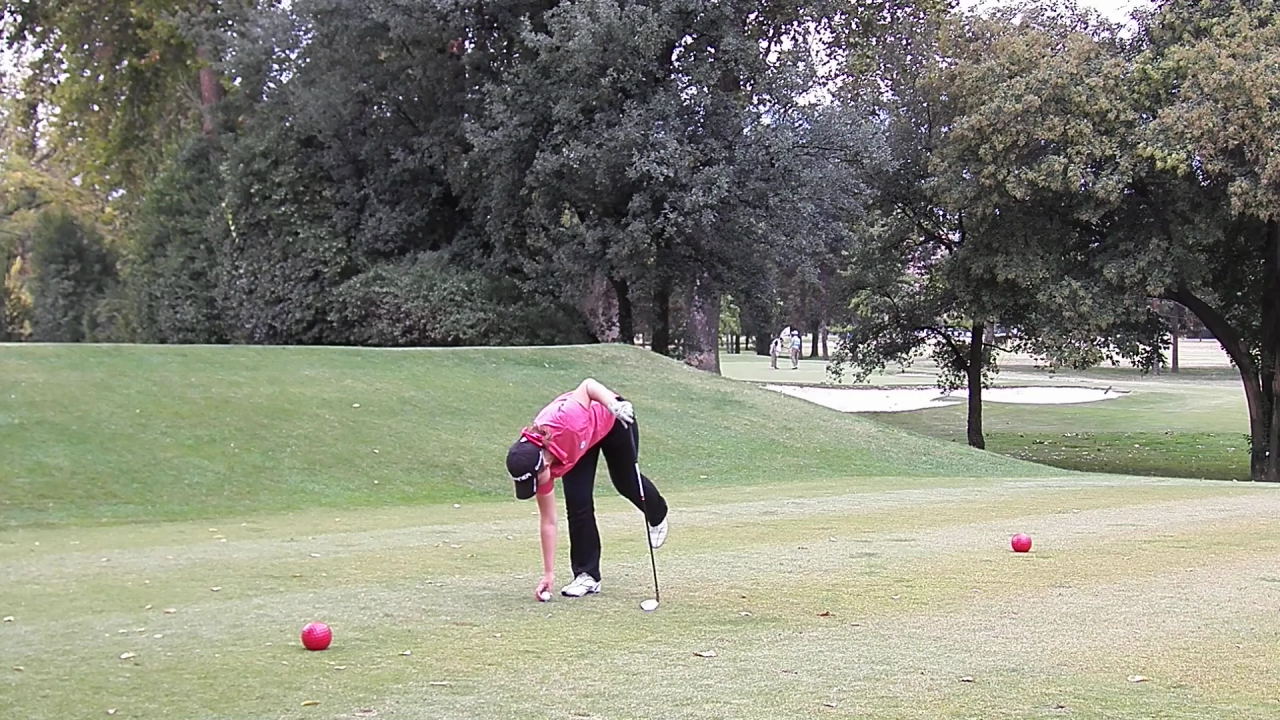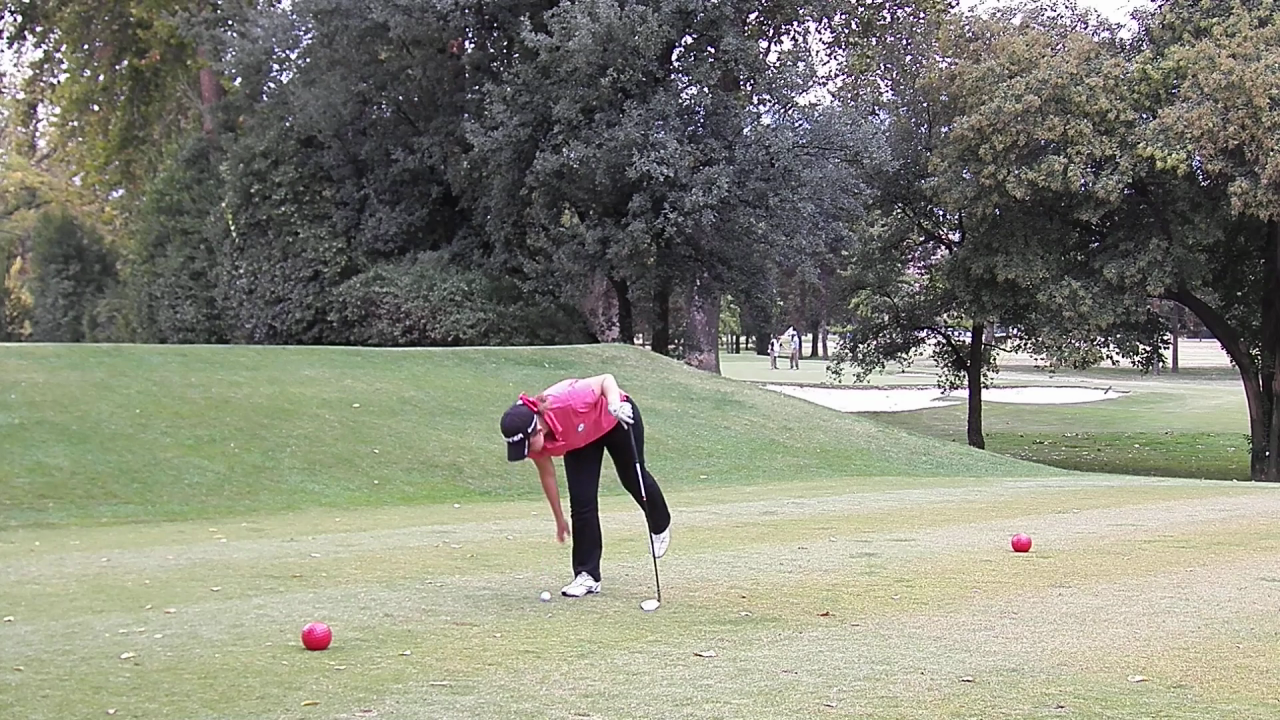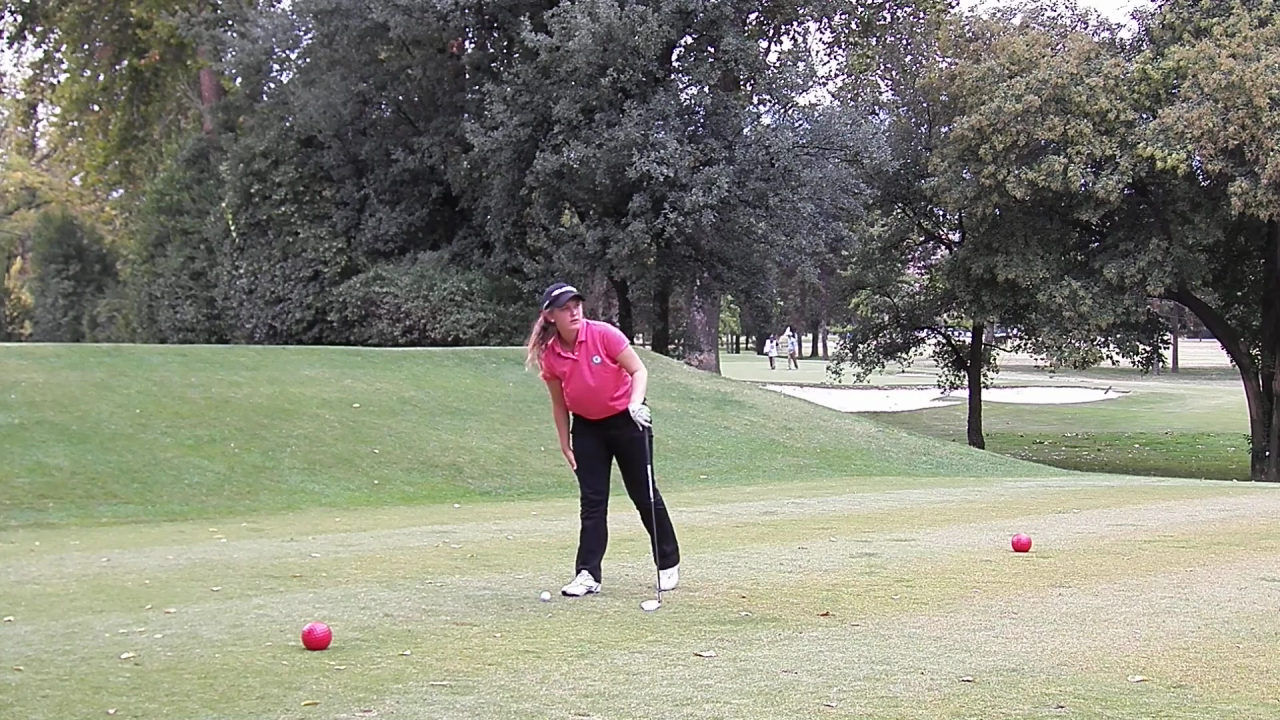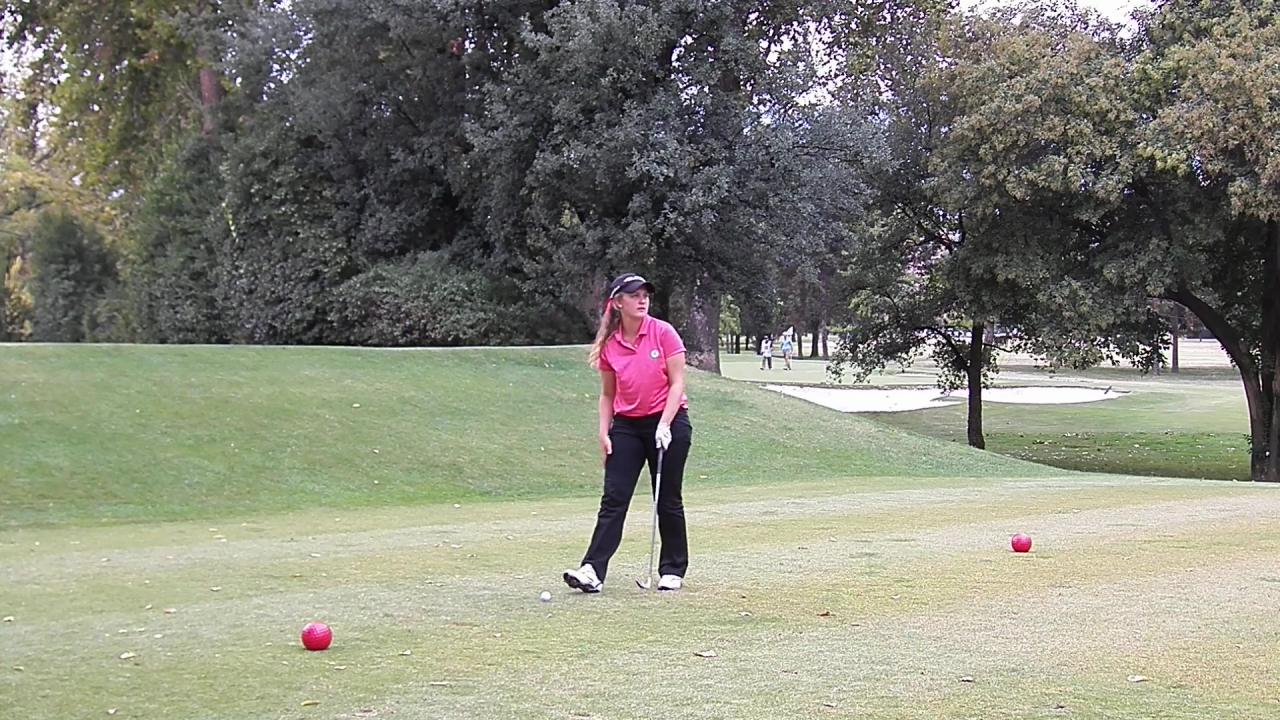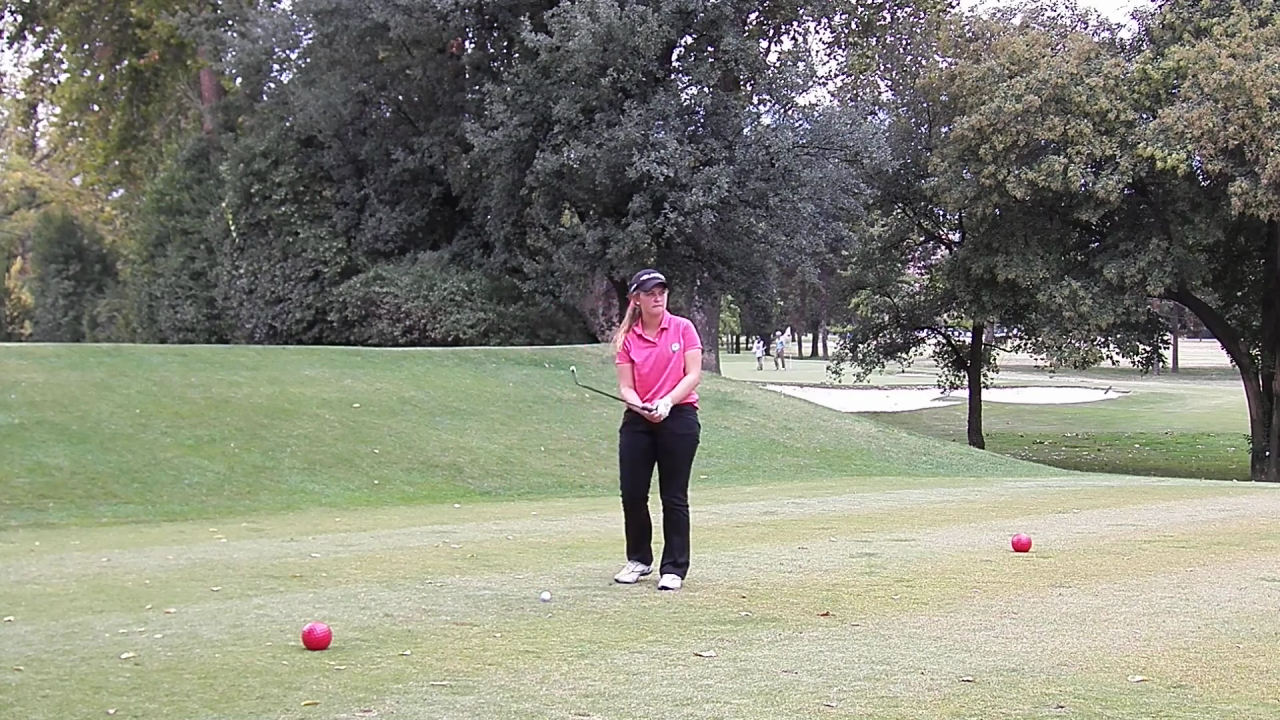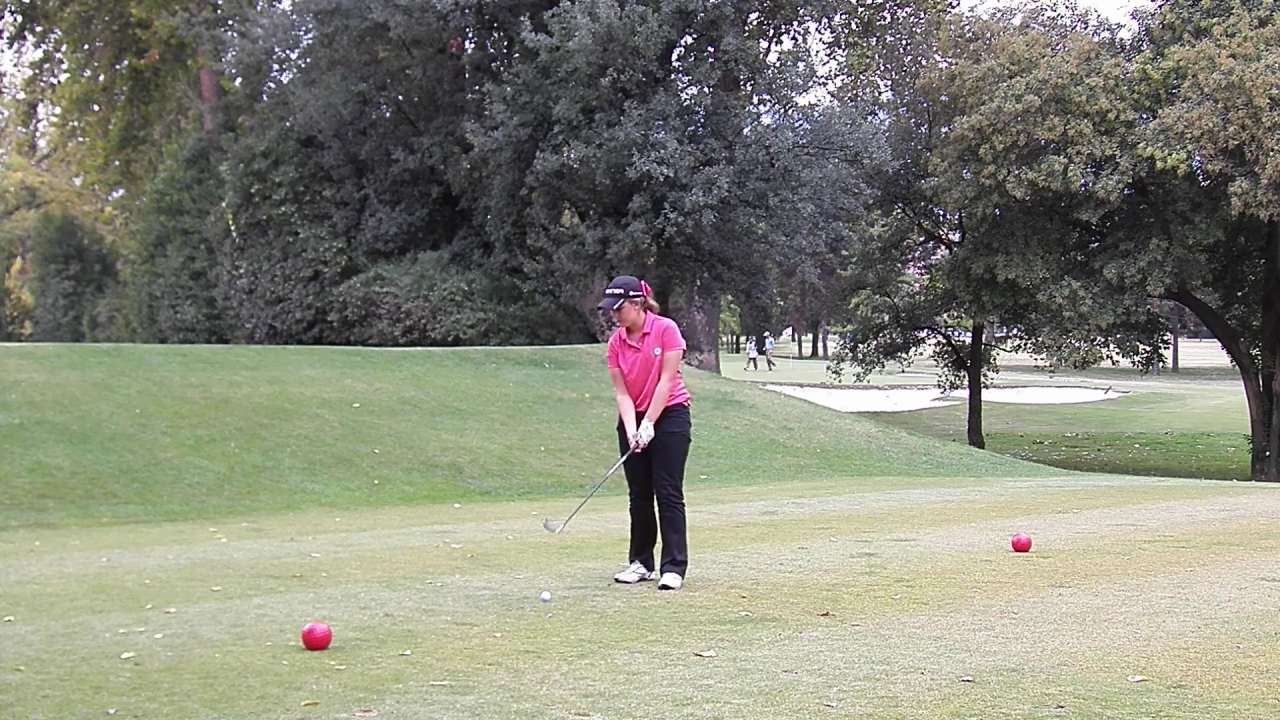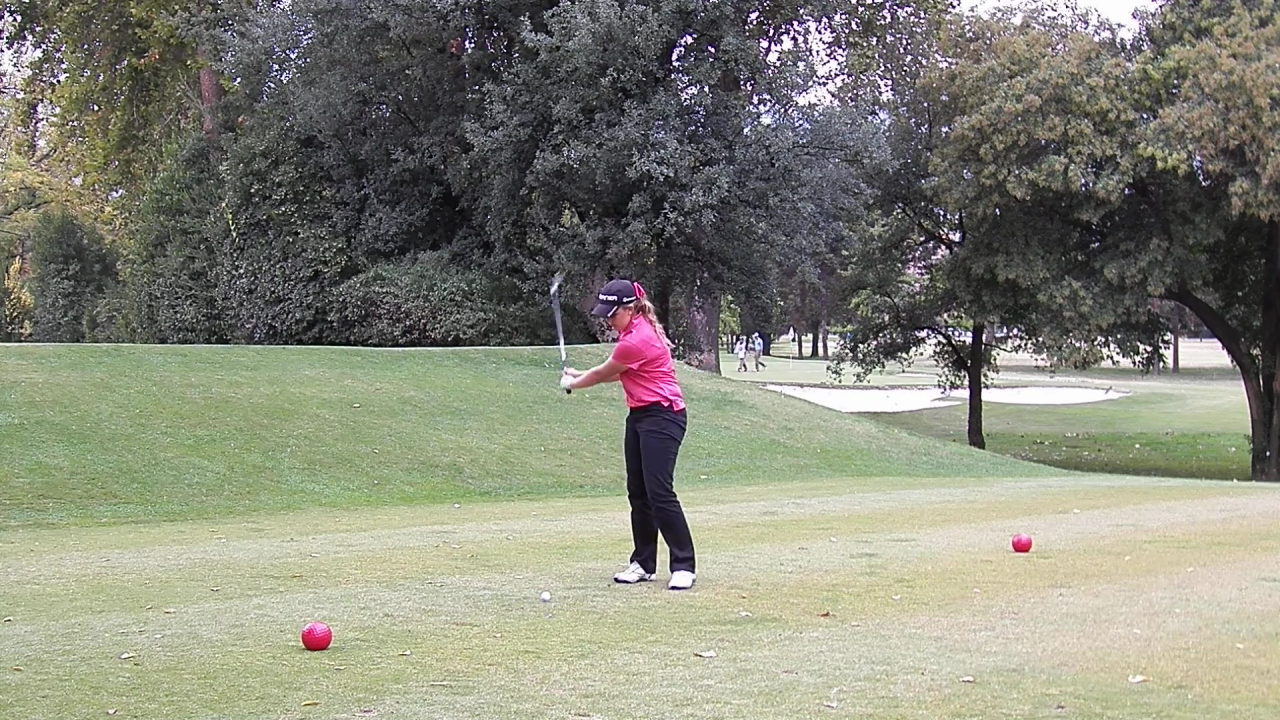
dt=0.5s
person 1, frame 1
left shoulder: (564, 423)
right shoulder: (536, 465)
left elbow: (587, 385)
right elbow: (548, 522)
left wrist: (614, 404)
right wrist: (548, 573)
left hip: (614, 422)
right hip: (578, 443)
left knee: (627, 482)
right knee: (577, 505)
left ankle: (657, 515)
right ankle: (586, 574)
person 1, frame 2
left shoulder: (568, 402)
right shoulder: (535, 440)
left elbow: (606, 379)
right elbow: (547, 477)
left wrist: (615, 405)
right wrist: (559, 520)
left hip: (618, 421)
left knee: (634, 479)
right knee: (582, 501)
left ankle: (660, 526)
right ankle: (587, 574)
person 1, frame 3
left shoulder: (603, 334)
right shoulder: (548, 356)
left elbow: (639, 370)
right elbow: (560, 404)
left wrist: (636, 403)
right wrist: (566, 447)
left hip: (627, 419)
right hip: (588, 428)
left knee: (643, 494)
right knee: (592, 501)
left ankle: (668, 562)
right ankle: (588, 574)
person 1, frame 4
left shoulder: (663, 332)
right shoulder: (607, 344)
left elbow: (678, 383)
right elbow: (607, 394)
left wrist: (664, 425)
right wrist: (603, 432)
left hip: (667, 425)
right hip: (626, 426)
left knee: (668, 500)
right knee: (613, 498)
left ankle: (673, 569)
right ankle: (592, 571)
person 1, frame 5
left shoulder: (683, 328)
right shoulder: (626, 337)
left elbow: (694, 375)
right elbow: (625, 387)
left wrist: (667, 401)
right wrist: (641, 406)
left hip: (679, 419)
right hip: (638, 421)
left knee: (674, 496)
right knee: (632, 493)
left ankle: (674, 567)
right ankle: (639, 558)
person 1, frame 6
left shoulder: (666, 330)
right shoulder: (616, 342)
left elbow: (667, 382)
right elbow: (623, 392)
left wrist: (649, 425)
right wrist: (632, 431)
left hip: (669, 417)
right hip: (635, 420)
left knee: (668, 493)
right knee: (639, 494)
left ankle: (673, 567)
right ankle: (641, 562)
person 1, frame 7
left shoulder: (637, 340)
right shoulder: (633, 331)
left elbow: (605, 372)
right elbow: (614, 372)
left wrist: (575, 383)
right wrist: (582, 376)
left hip: (662, 417)
right hip: (640, 416)
left knee: (659, 492)
right knee: (638, 492)
left ankle: (684, 565)
right ankle: (643, 563)
